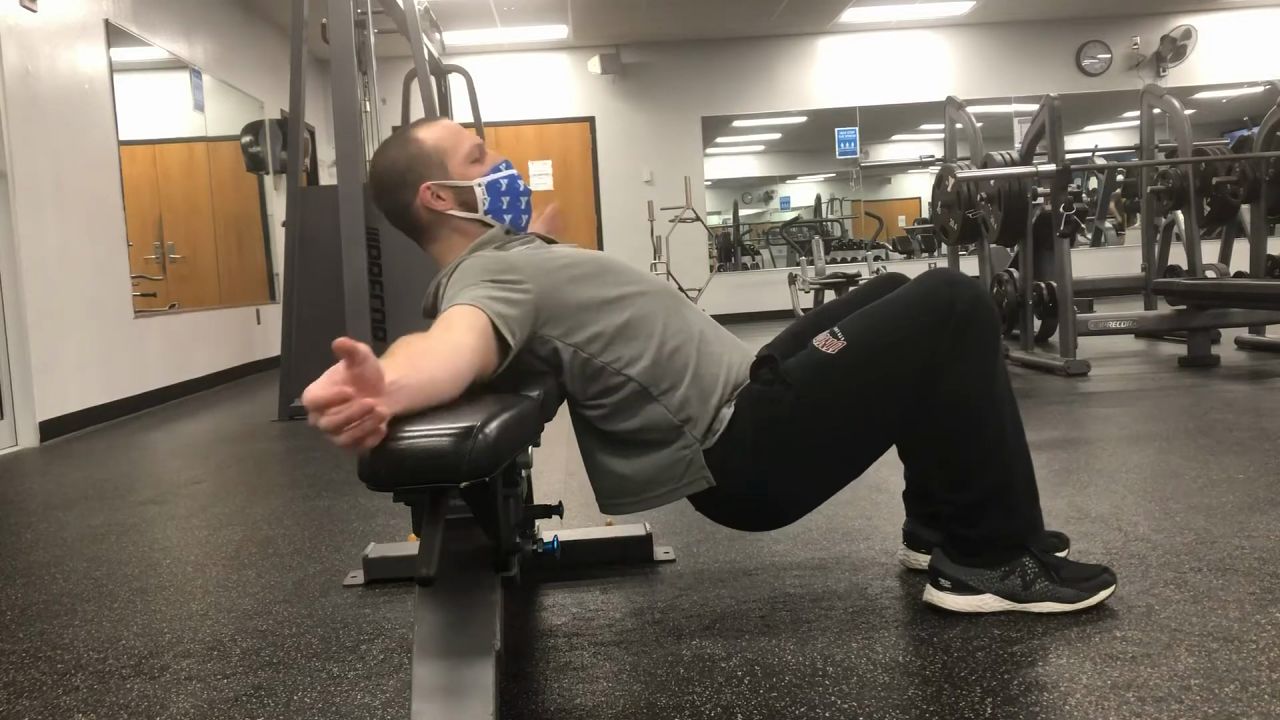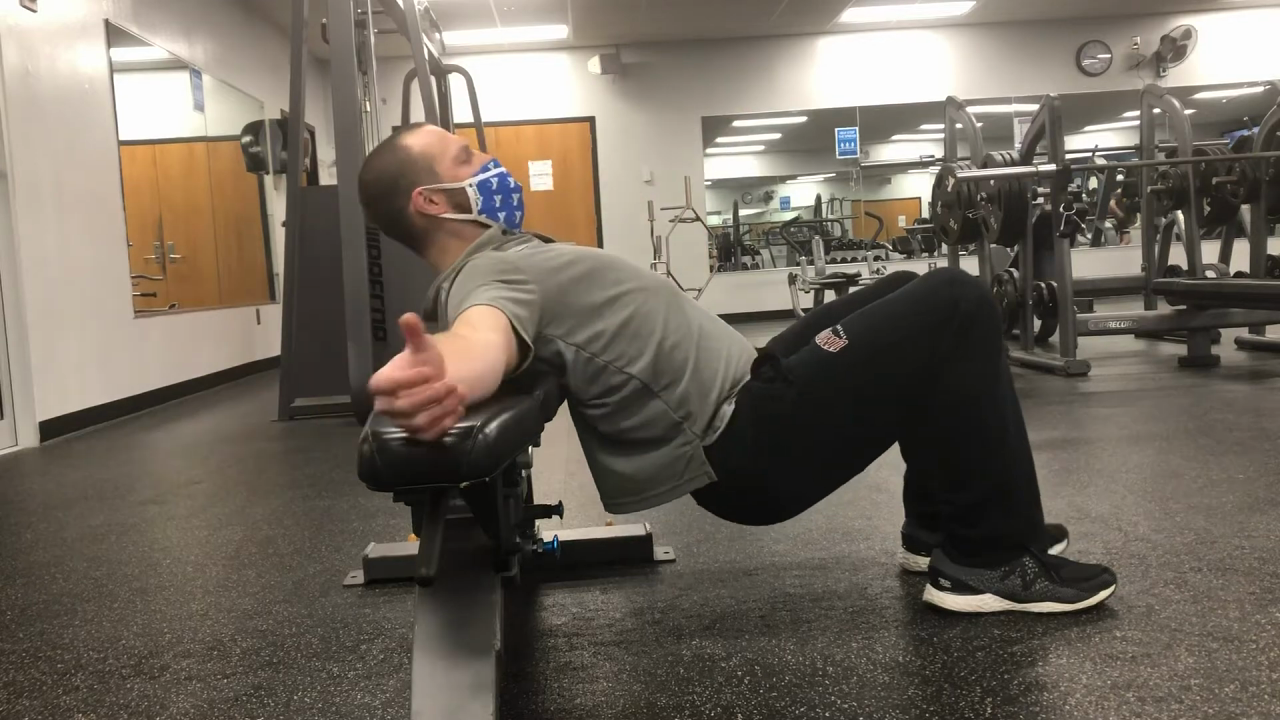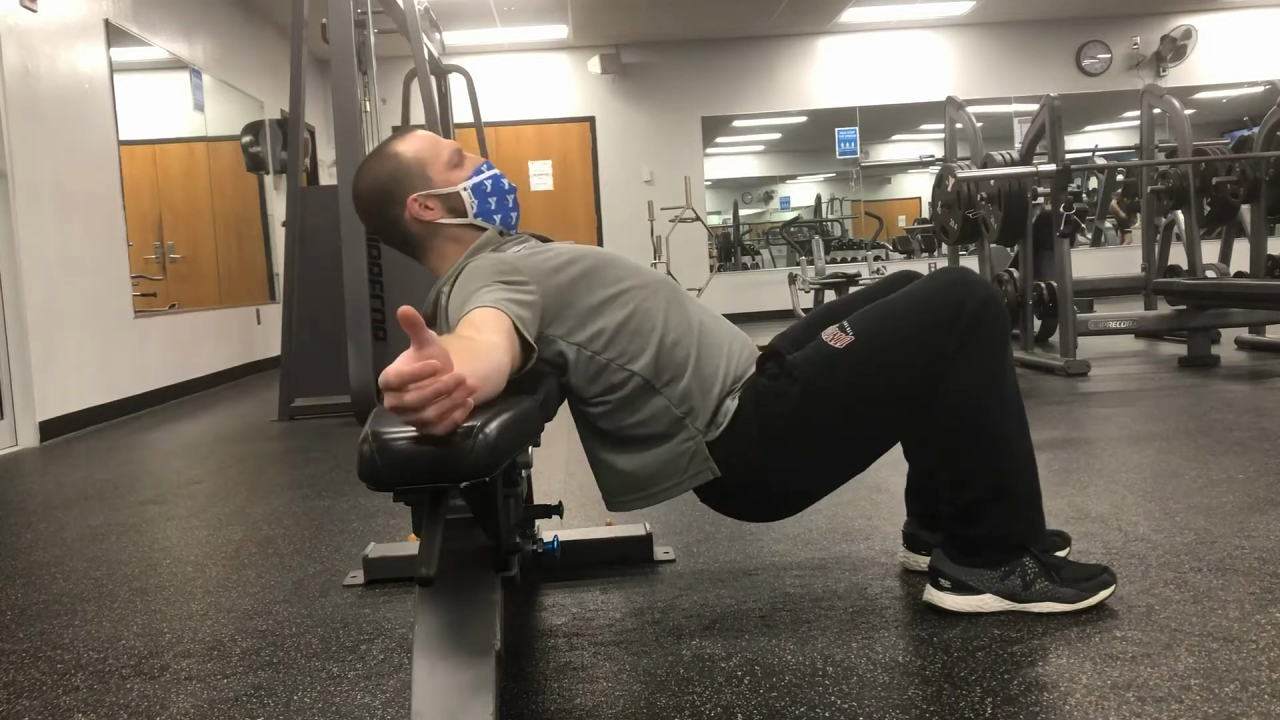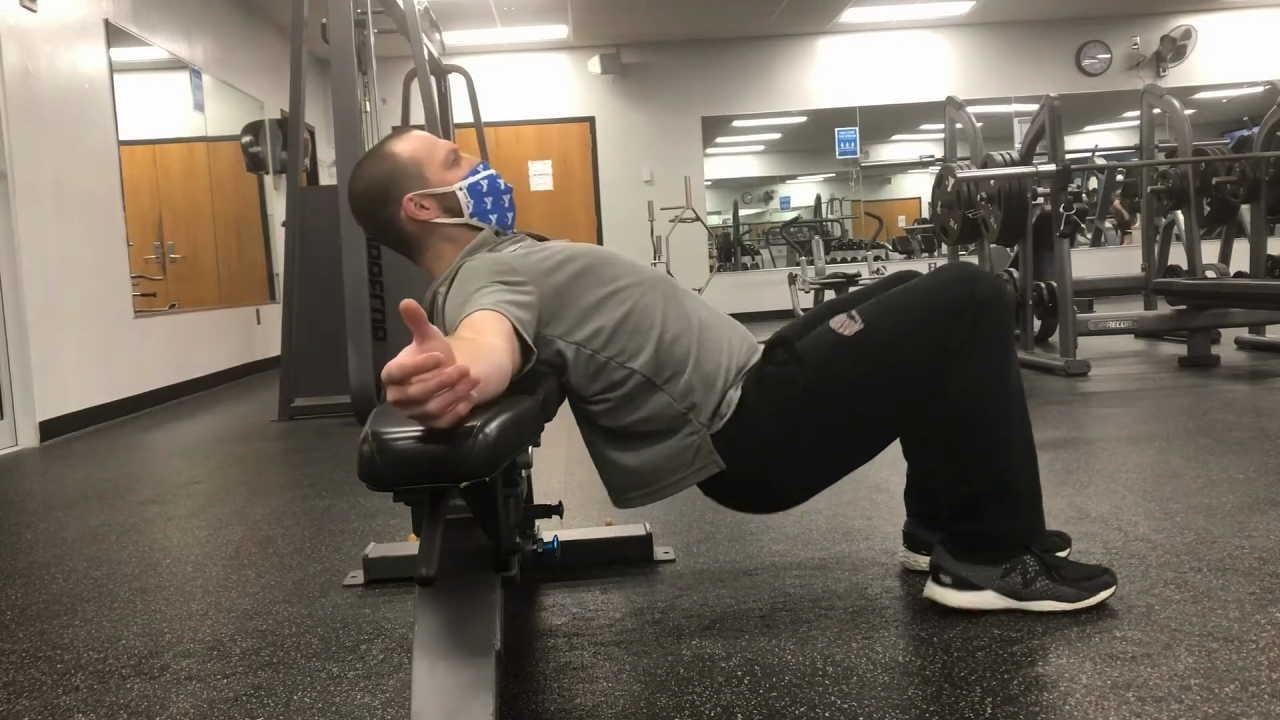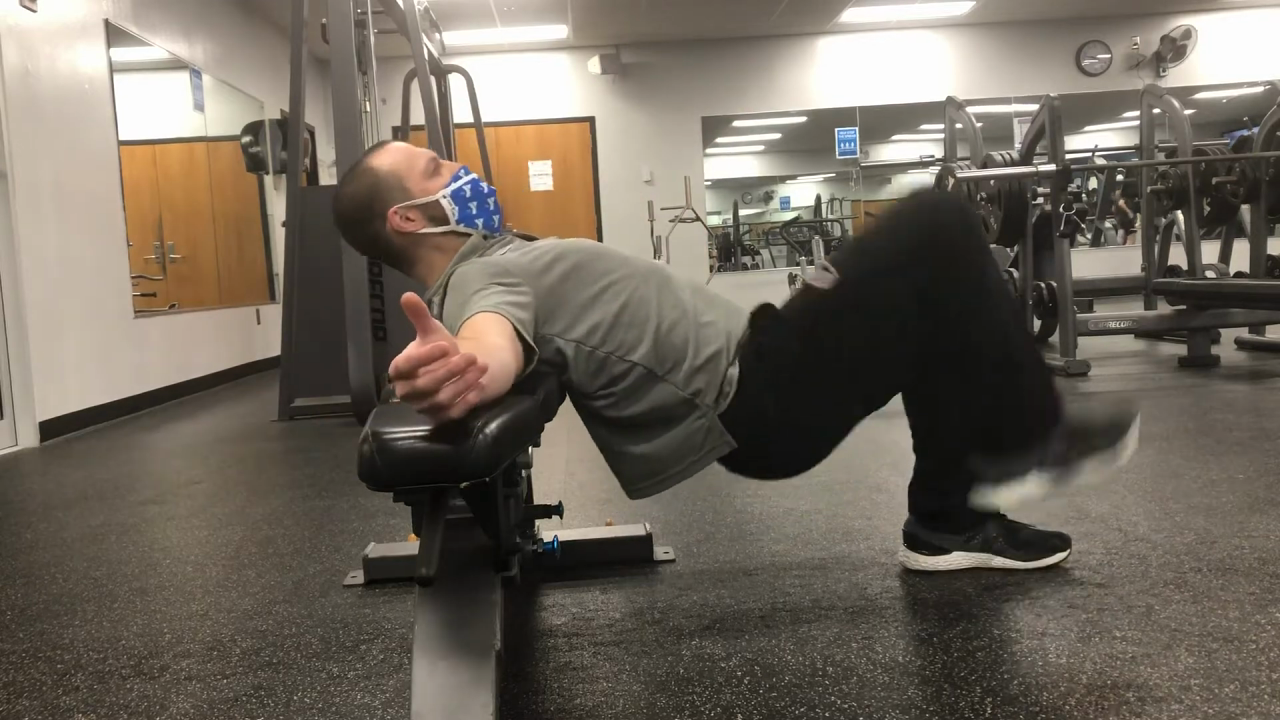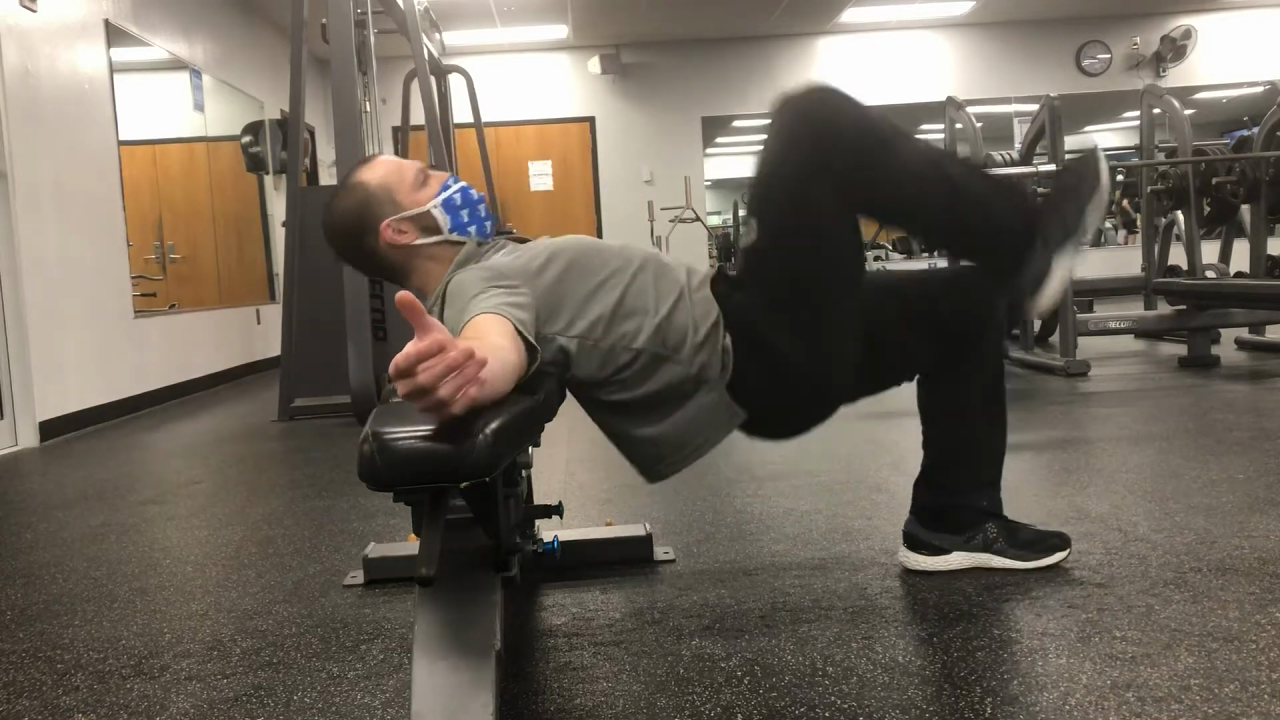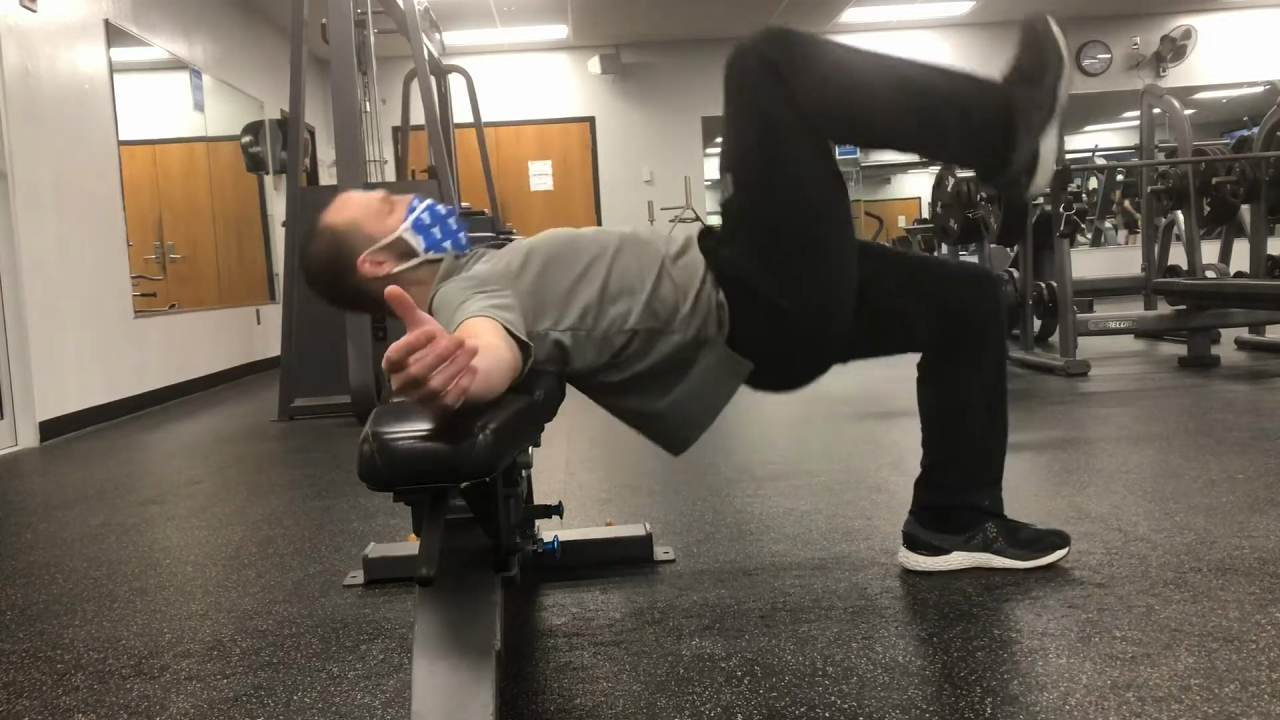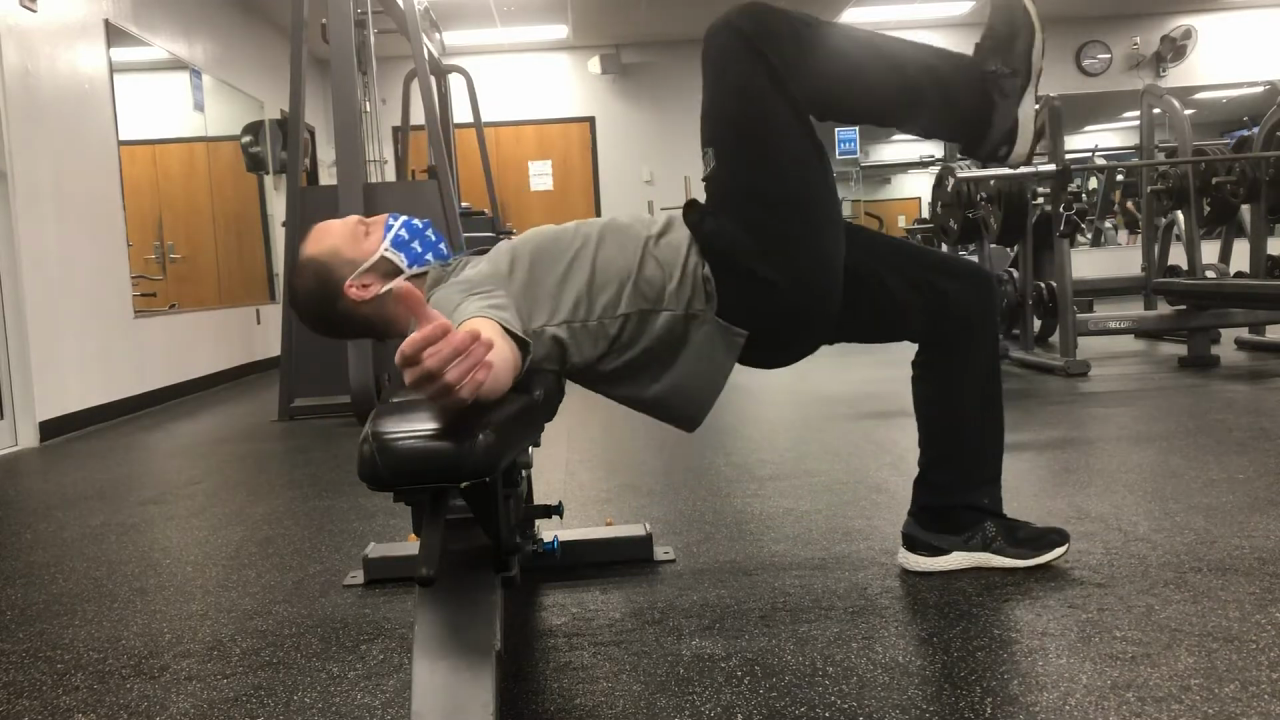
dt=0.2s
person 1, frame 1
left shoulder: (501, 253)
right shoulder: (486, 277)
right elbow: (454, 344)
left wrist: (534, 228)
right wrist: (381, 389)
left hip: (740, 399)
right hip: (748, 448)
left knee: (896, 297)
right knee: (950, 306)
left ankle: (939, 525)
right ankle: (989, 561)
person 1, frame 2
left shoulder: (503, 258)
right shoulder: (487, 280)
right elbow: (478, 340)
right wrist: (440, 379)
left hip: (746, 397)
right hip: (751, 444)
left knee: (910, 296)
right knee: (955, 307)
left ankle: (938, 526)
right ankle: (989, 560)
person 1, frame 3
left shoulder: (500, 258)
right shoulder: (489, 281)
right elbow: (483, 345)
right wrist: (443, 376)
left hip: (746, 390)
right hip: (752, 438)
left knee: (914, 295)
right knee: (961, 307)
left ankle: (939, 525)
right ankle: (989, 560)
person 1, frame 4
left shoulder: (498, 258)
right shoulder: (485, 283)
right elbow: (488, 346)
right wrist: (448, 375)
left hip: (747, 385)
right hip: (755, 426)
left knee: (927, 312)
right knee: (964, 301)
left ankle: (942, 525)
right ankle: (989, 554)
person 1, frame 5
left shoulder: (493, 261)
right shoulder: (479, 287)
right elbow: (492, 347)
right wrist: (454, 369)
left hip: (757, 379)
right hip: (764, 396)
left knee: (936, 314)
right knee: (931, 228)
left ankle: (949, 523)
right ankle: (1019, 448)
person 1, frame 6
left shoulder: (480, 268)
right shoulder: (475, 297)
right elbow: (496, 354)
right wrist: (457, 372)
left hip: (771, 341)
right hip: (765, 354)
left knee: (962, 305)
right knee: (815, 121)
left ankle: (952, 524)
right ankle: (1021, 251)
person 1, frame 7
left shoulder: (472, 276)
right shoulder: (465, 302)
right elbow: (488, 353)
right wrist: (451, 368)
left hip: (772, 300)
right hip: (762, 303)
left knee: (968, 299)
right knee: (767, 60)
left ankle: (953, 523)
right ankle: (1008, 136)
person 1, frame 8
left shoulder: (463, 281)
right shoulder: (458, 306)
right elbow: (490, 348)
right wrist: (461, 366)
left hip: (762, 279)
right hip: (750, 277)
left knee: (960, 292)
left ankle: (952, 523)
right ankle: (983, 108)
